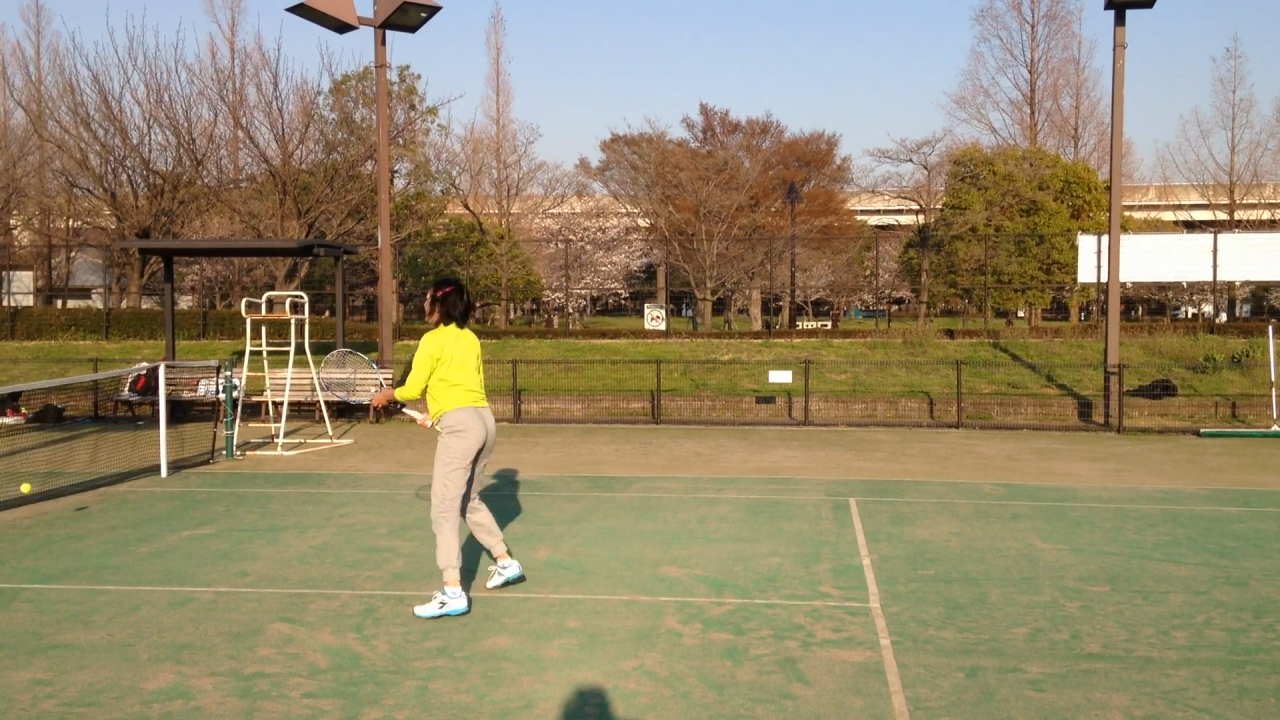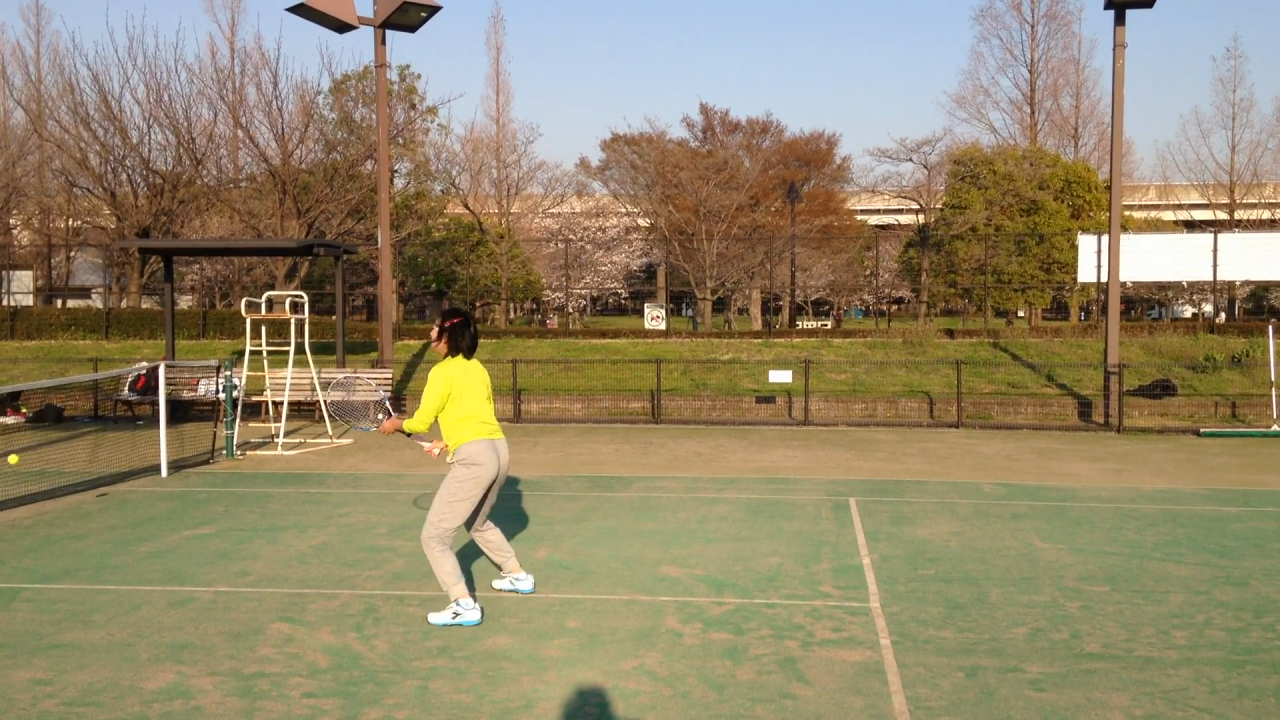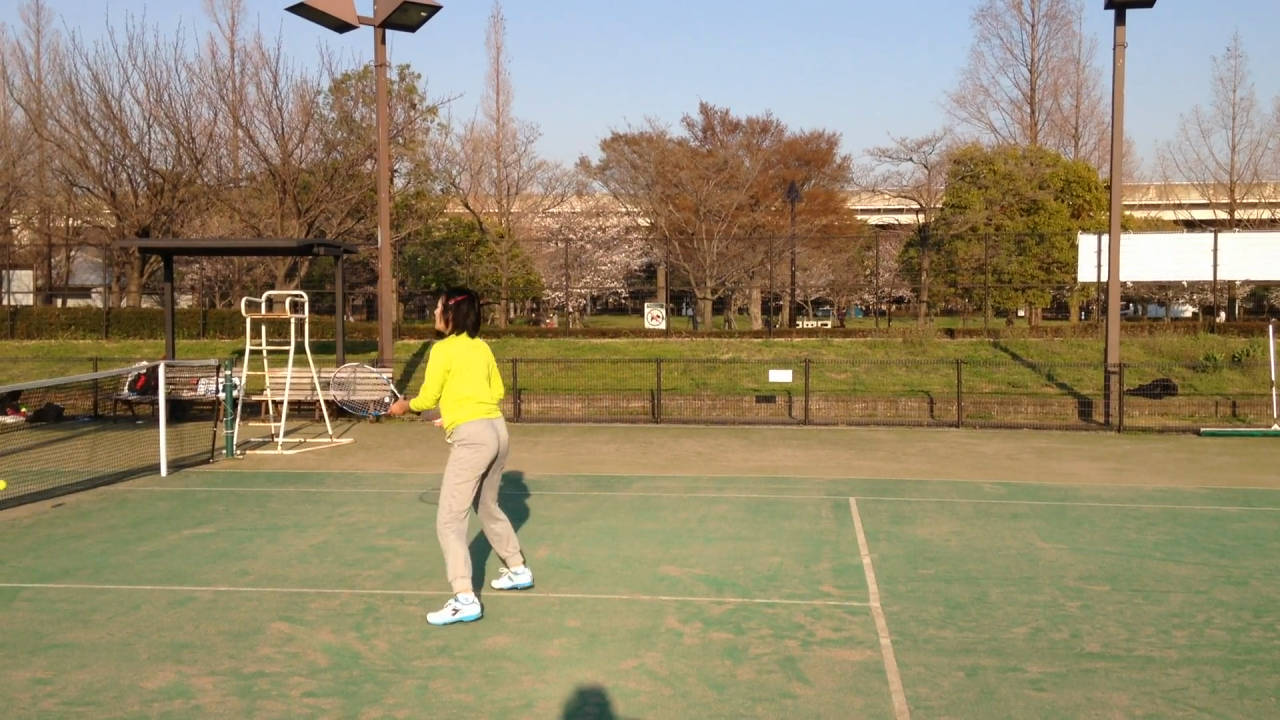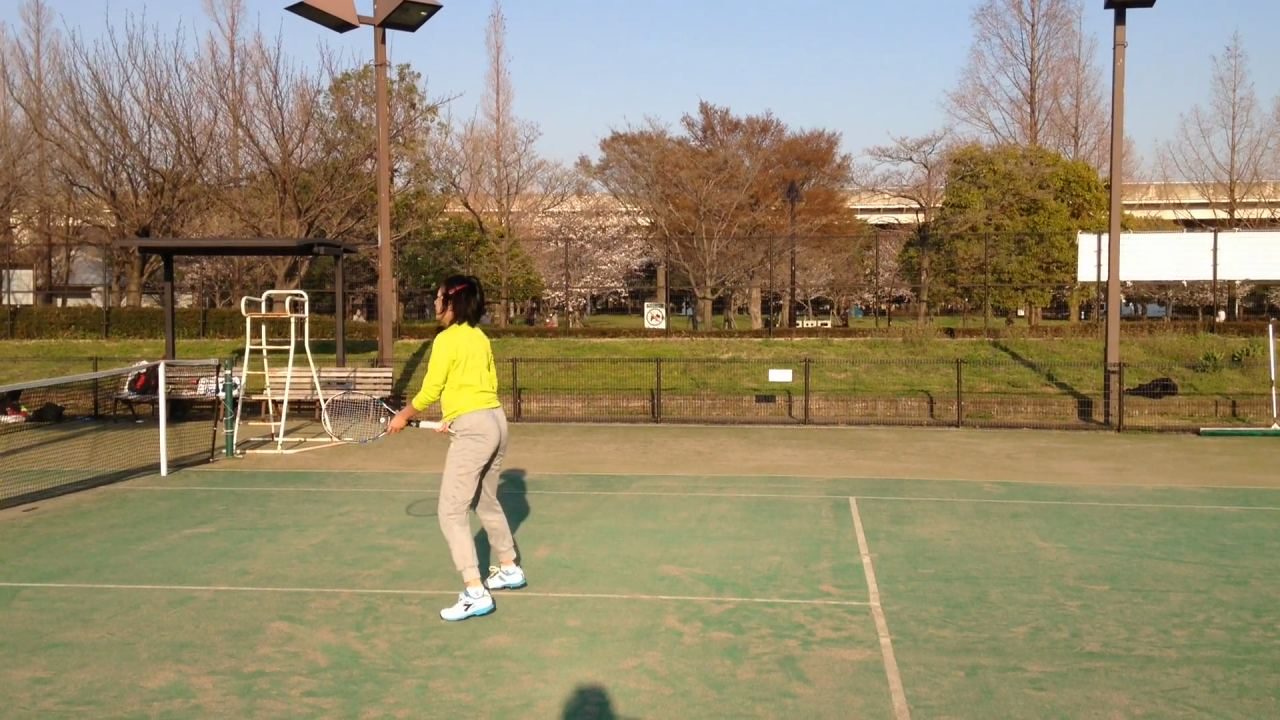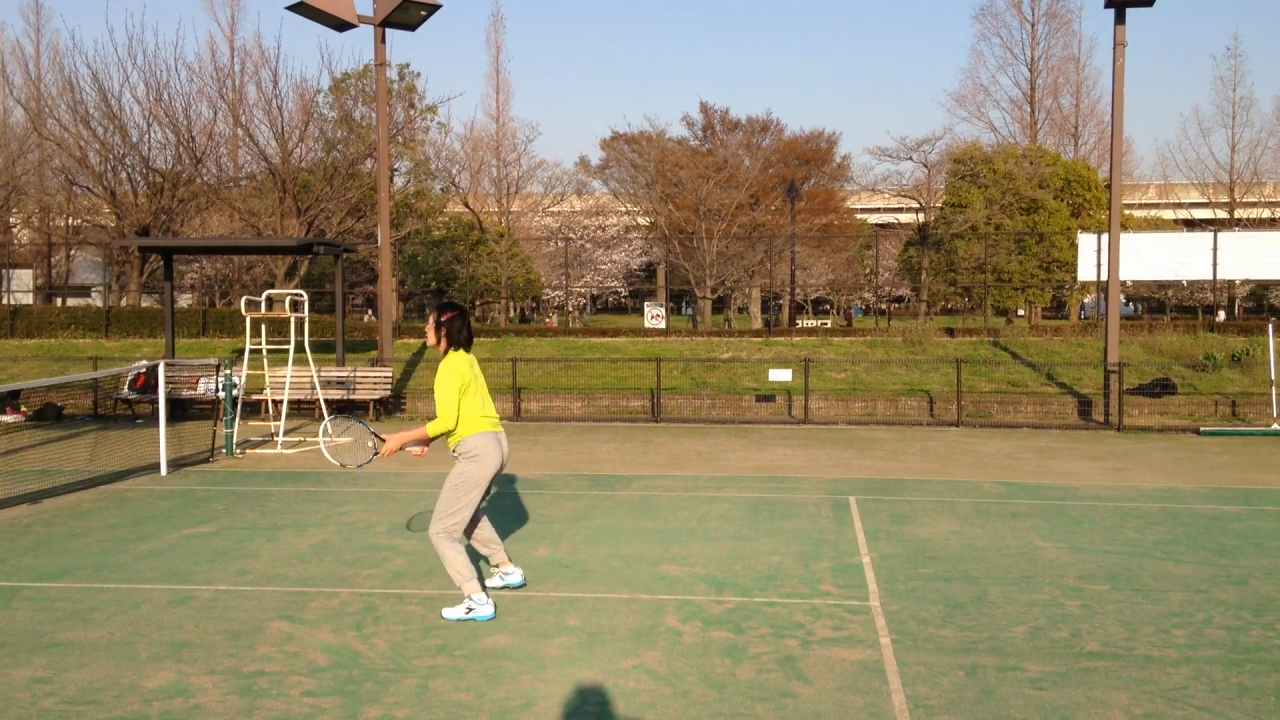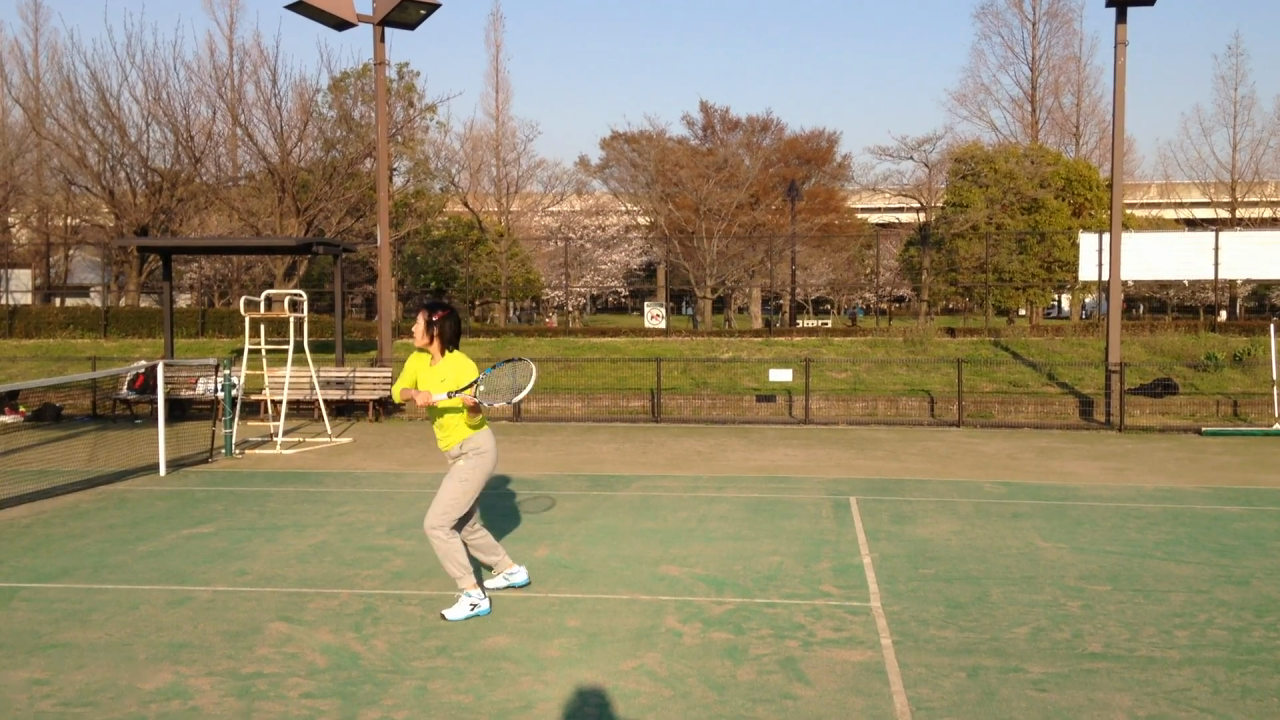
dt=0.2s
person 1, frame 1
left shoulder: (432, 340)
right shoulder: (471, 339)
left elbow: (412, 389)
left wrist: (387, 395)
right wrist: (439, 411)
left hip: (459, 426)
right hip: (483, 419)
left knee: (444, 511)
right knee: (470, 500)
left ankle: (452, 592)
right ankle: (505, 563)
person 1, frame 2
left shoulder: (442, 373)
right shoulder: (477, 369)
left elbow: (421, 423)
left wrist: (395, 424)
right wrist: (448, 442)
left hip: (473, 459)
right hip: (498, 451)
left knee: (433, 537)
right knee: (477, 523)
left ankle: (465, 604)
right ankle: (518, 575)
person 1, frame 3
left shoulder: (442, 350)
right shoulder: (481, 347)
left elbow: (426, 400)
left wrist: (403, 405)
left hip: (472, 438)
right hip: (496, 430)
left knee: (450, 522)
right knee: (488, 506)
left ankle: (465, 600)
right ankle: (518, 569)
person 1, frame 4
left shoulder: (446, 340)
right shoulder: (479, 337)
left elbow: (429, 393)
left wrist: (404, 416)
left hip: (473, 430)
right hip: (495, 421)
left knee: (452, 513)
right knee: (487, 501)
left ankle: (475, 593)
right ankle: (509, 568)
person 1, frame 5
left shoulder: (451, 366)
right shoulder: (464, 360)
left elbow: (446, 421)
left wrist: (401, 438)
right wrist: (427, 443)
left hip: (476, 451)
right hip: (495, 445)
left knee: (442, 531)
right knee: (469, 517)
left ankle: (477, 600)
right ankle: (507, 569)
person 1, frame 6
left shoulder: (464, 366)
right shoulder: (418, 360)
left elbow: (474, 421)
right elbow: (398, 392)
left wrist: (472, 405)
right wrist: (414, 395)
left hip: (475, 450)
right hip: (457, 453)
left knee: (437, 524)
right knee: (464, 524)
left ankle: (473, 595)
right ankle: (510, 570)
